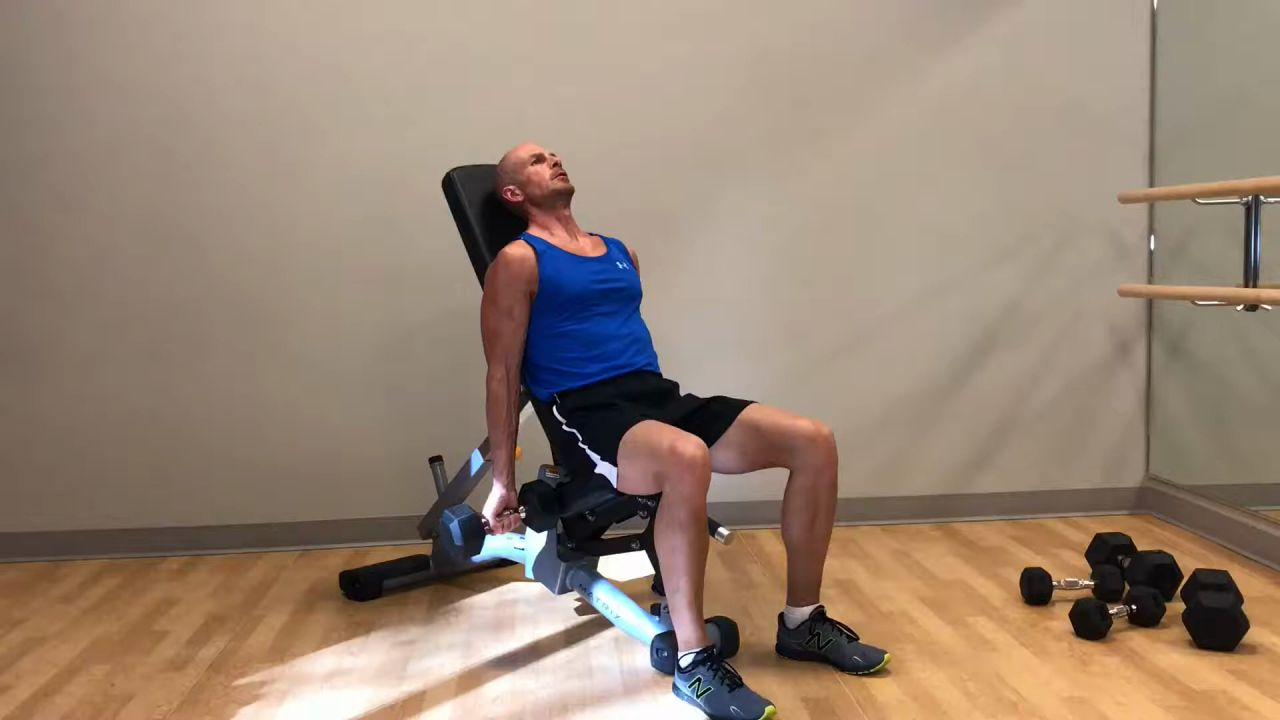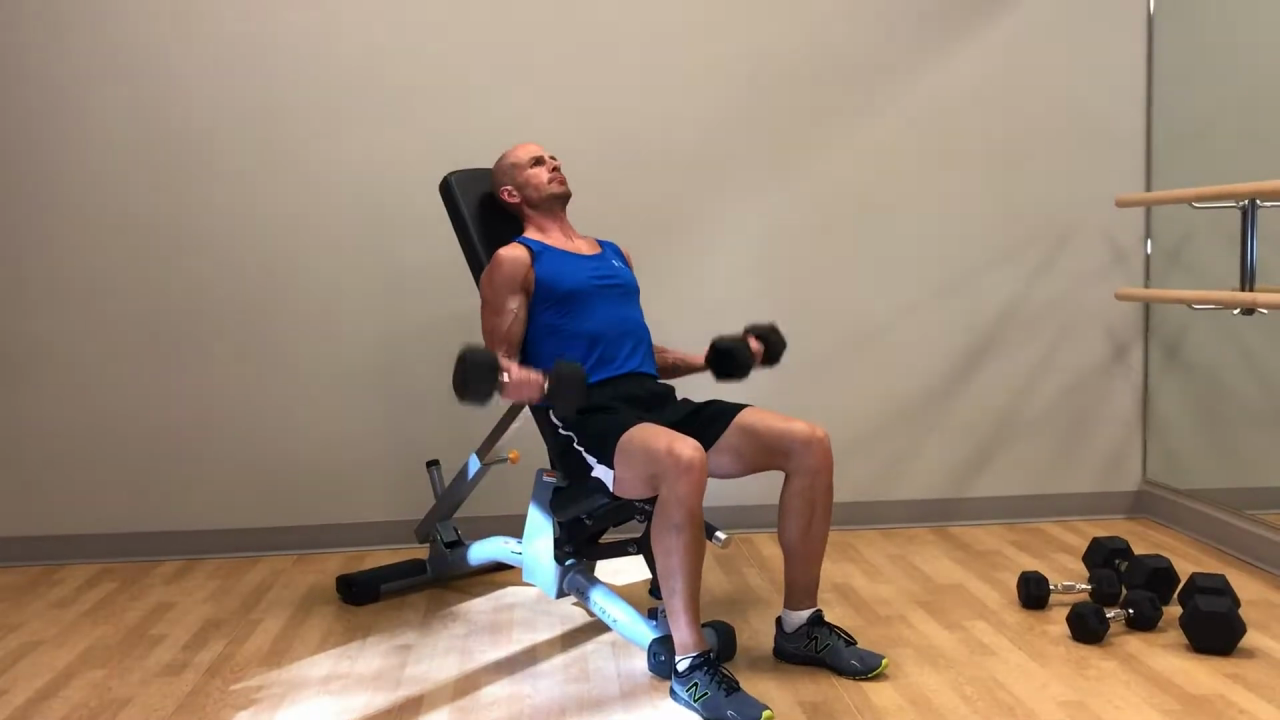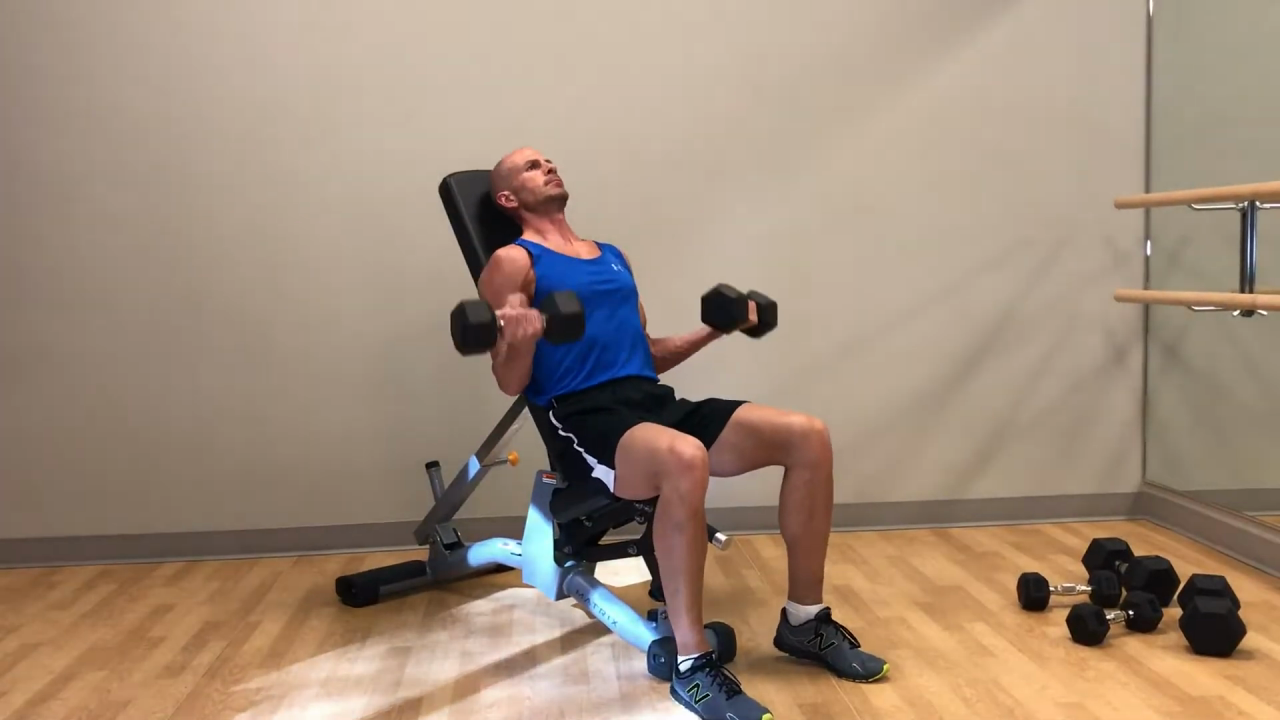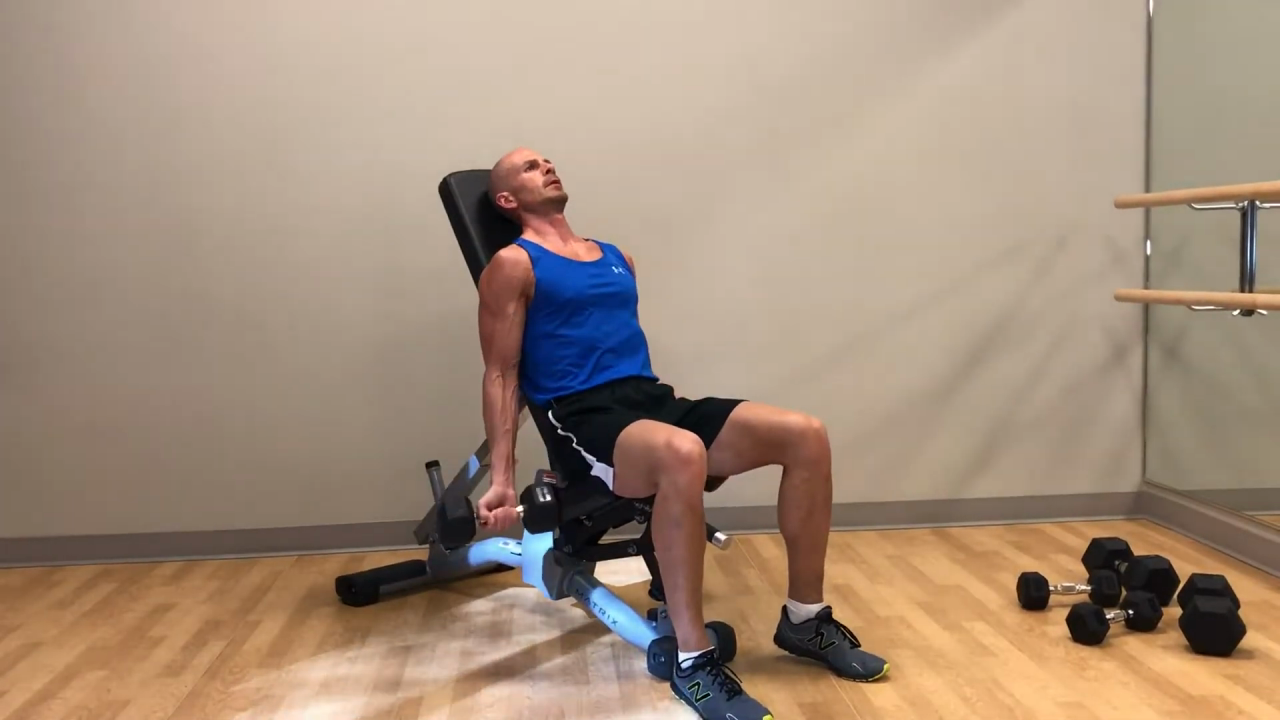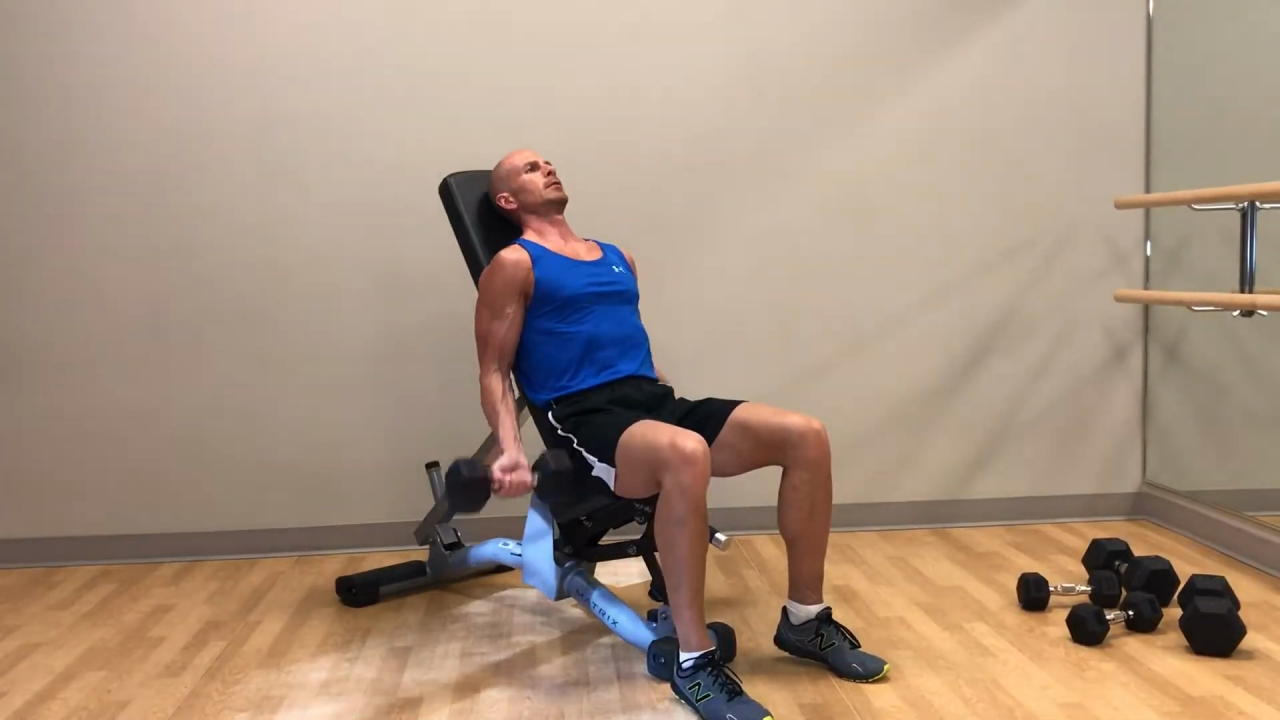
dt=1s
person 1, frame 1
left shoulder: (620, 253)
right shoulder: (518, 261)
right elbow: (503, 374)
right wrist: (503, 481)
left hip: (658, 396)
right hip: (590, 414)
left knee: (813, 441)
right knee: (686, 458)
left ankle: (803, 622)
right ankle: (694, 661)
person 1, frame 2
left shoulder: (614, 254)
right shoulder: (514, 261)
right elbow: (506, 365)
left wrist: (713, 358)
right wrist: (516, 379)
left hip: (654, 399)
right hip: (587, 418)
left knee: (809, 444)
right knee: (682, 461)
left ankle: (800, 626)
right ankle: (691, 665)
person 1, frame 3
left shoulder: (613, 257)
right shoulder: (513, 263)
right elbow: (510, 380)
left wrist: (712, 330)
right wrist: (519, 342)
left hip: (654, 401)
right hip: (586, 418)
left knee: (807, 436)
right knee: (684, 459)
left ankle: (804, 620)
right ankle: (692, 664)
person 1, frame 4
left shoulder: (616, 258)
right shoulder: (514, 265)
right elbow: (501, 376)
right wrist: (502, 479)
left hip: (652, 399)
right hip: (584, 419)
left knee: (805, 434)
right knee: (680, 453)
left ankle: (804, 619)
right ankle: (693, 661)
person 1, frame 5
left shoulder: (617, 258)
right shoulder: (514, 265)
right elbow: (494, 368)
left wrist: (703, 411)
right wrist: (510, 445)
left hip: (651, 400)
right hip: (585, 420)
left knee: (805, 435)
right knee: (685, 454)
left ankle: (805, 620)
right ankle: (694, 661)
